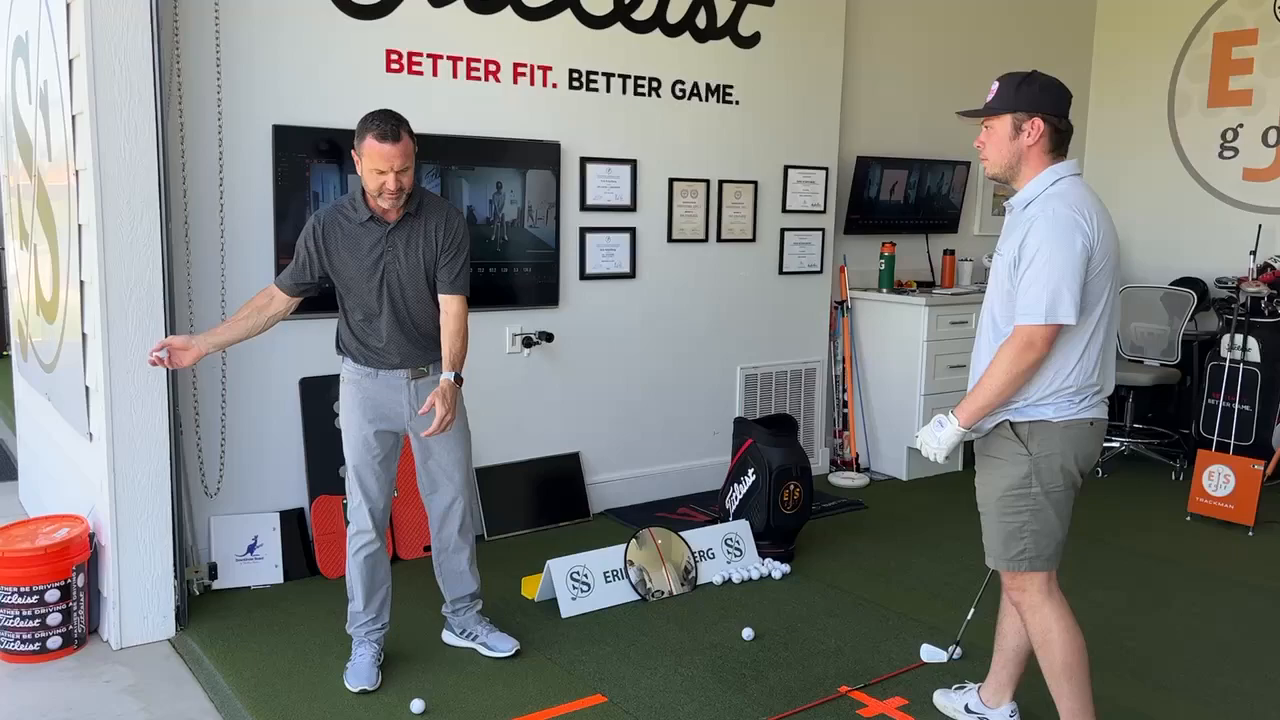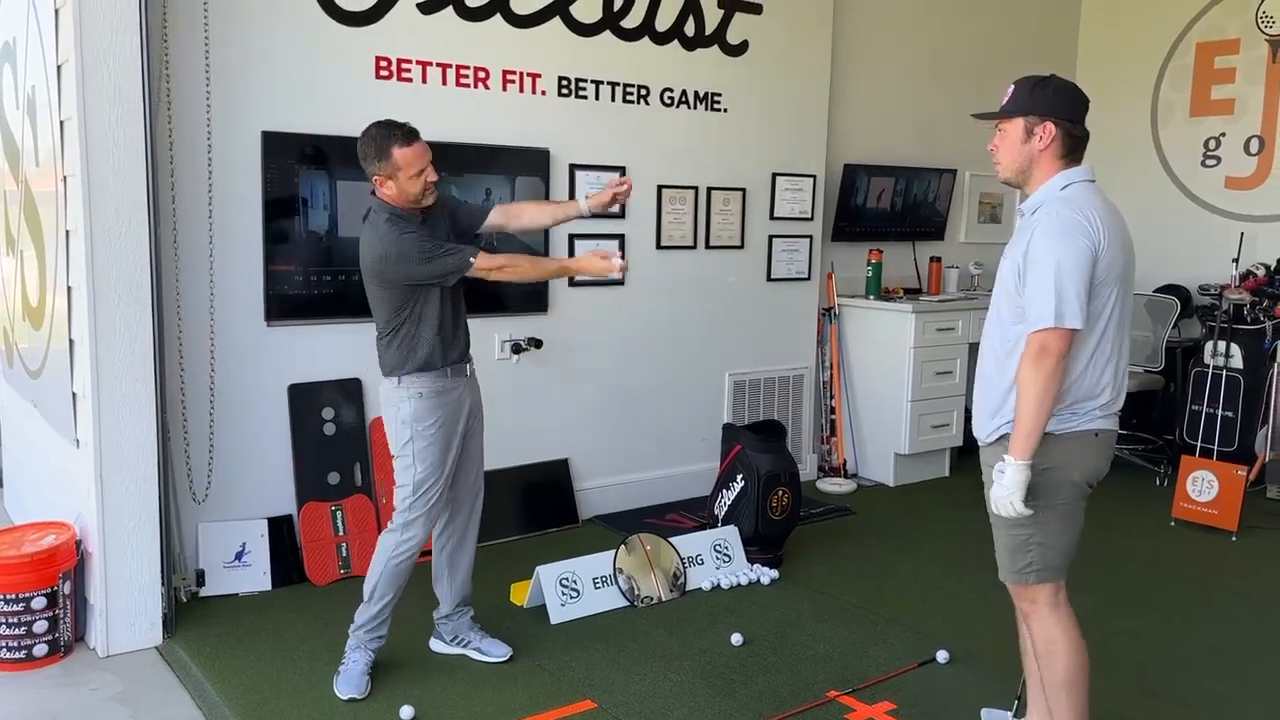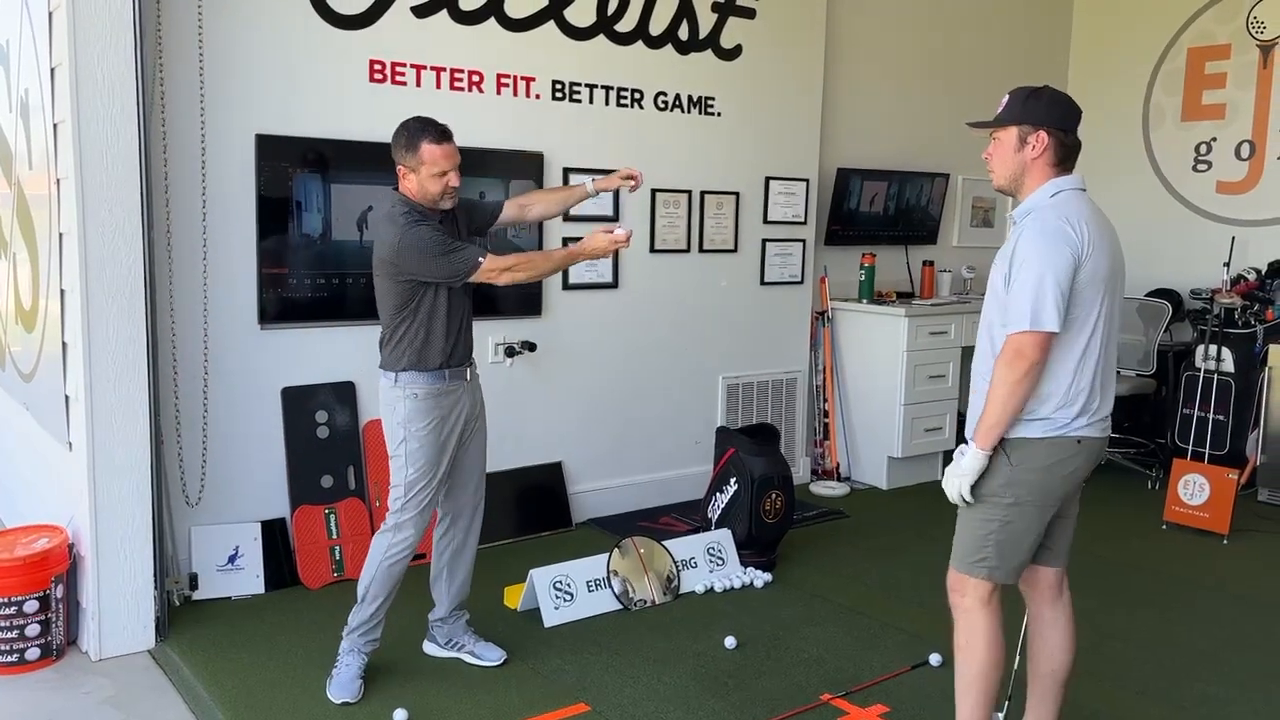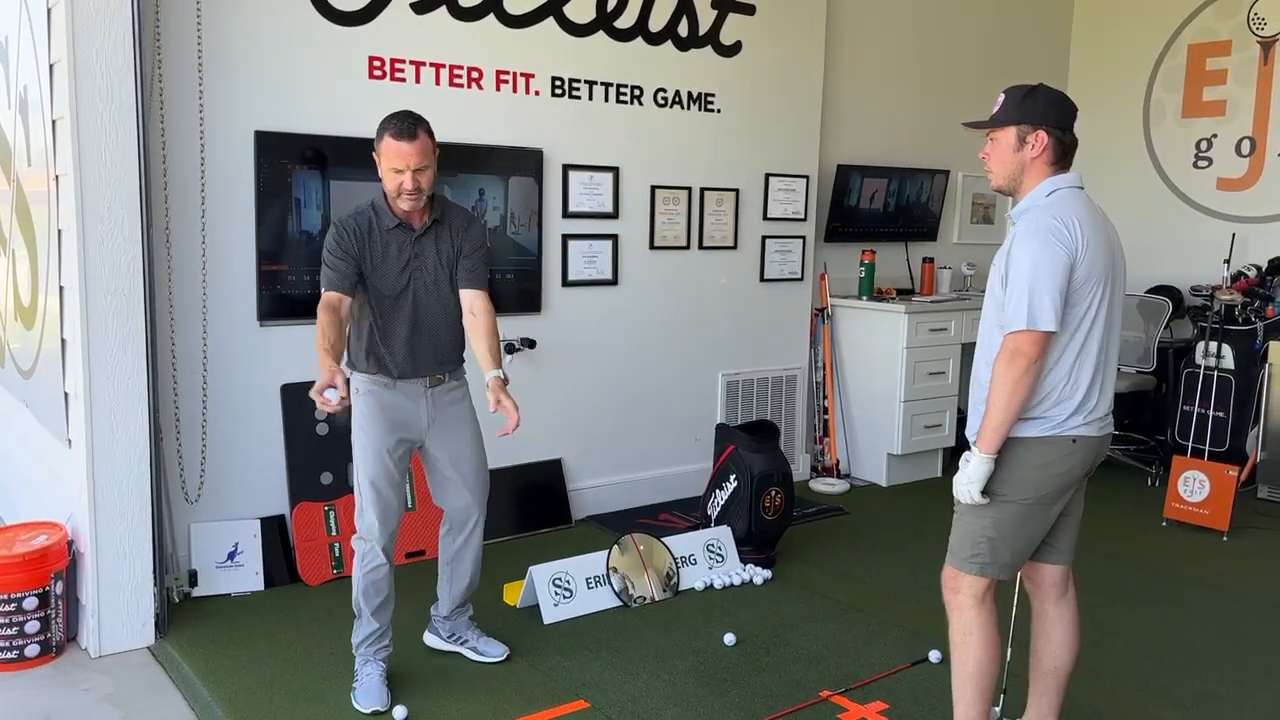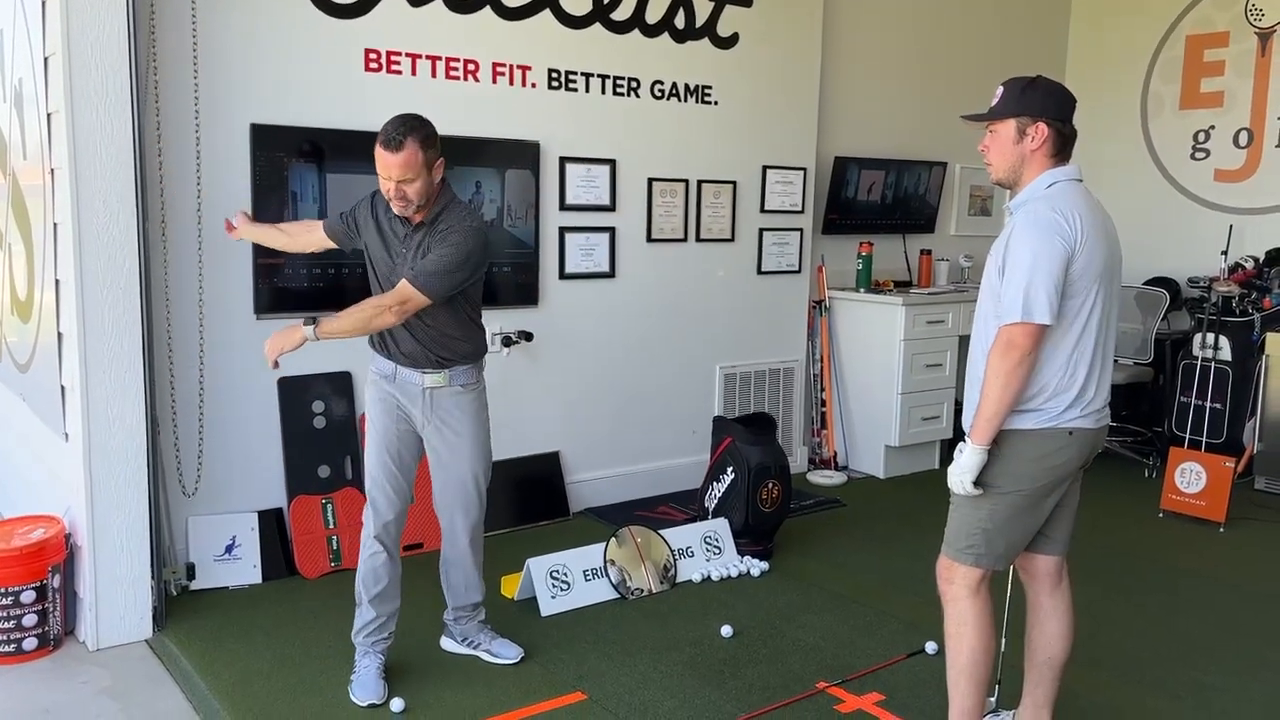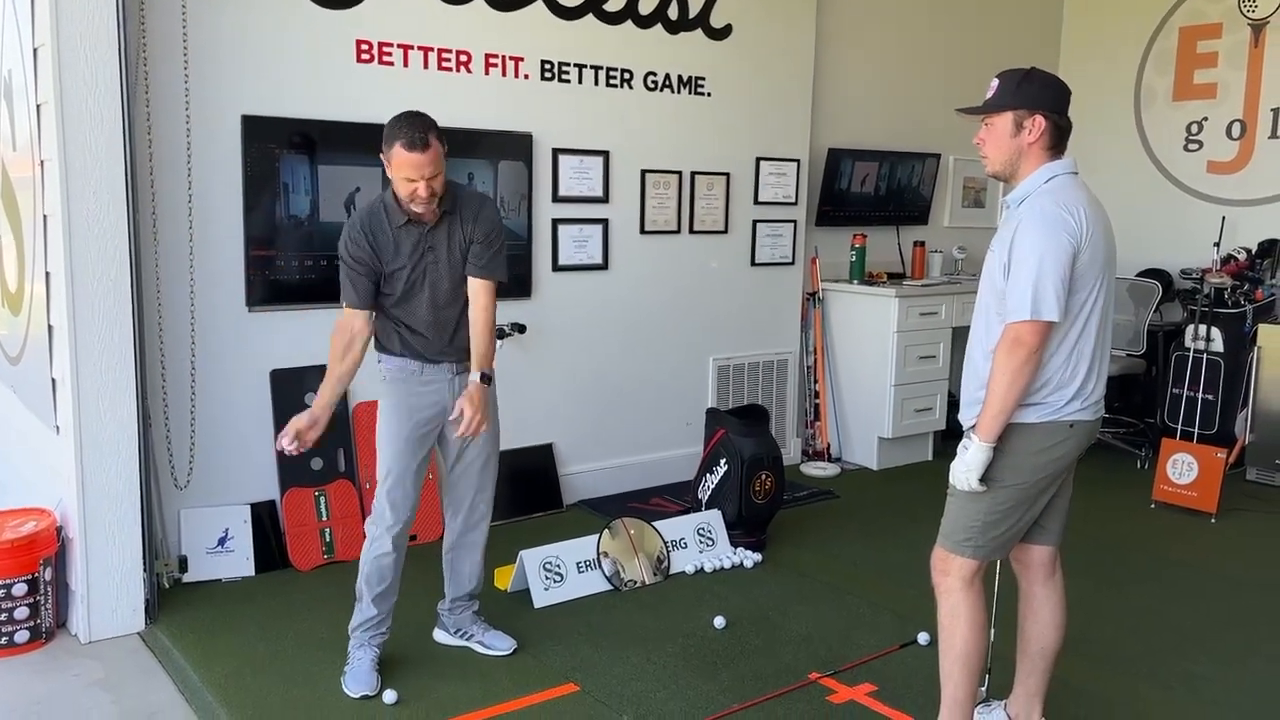
dt=0.7s
person 1, frame 1
left shoulder: (1057, 214)
right shoulder: (1044, 206)
left elbow: (1032, 342)
left wrist: (957, 421)
right wrist: (975, 419)
left hip: (1035, 431)
right hip: (1031, 425)
left knee: (1033, 583)
right knee: (1022, 572)
person 1, frame 2
left shoulder: (1061, 217)
right shoulder: (1073, 208)
left elbow: (1048, 347)
left wrist: (1018, 457)
left hip: (1044, 441)
right hip: (1042, 436)
left knee: (1039, 596)
right knee: (1030, 587)
person 1, frame 3
left shoulder: (1048, 224)
right shoulder: (1080, 217)
left elbow: (1025, 351)
left wrist: (974, 447)
left hip: (1030, 442)
right hip: (1066, 436)
left knee: (971, 590)
right knee: (1045, 585)
person 1, frame 4
left shoulder: (1044, 224)
right shoulder: (1085, 217)
left elbow: (1024, 350)
left wrist: (982, 451)
left hip: (1033, 442)
right hip: (1072, 434)
left knee: (966, 585)
right knee: (1050, 582)
person 1, frame 5
left shoulder: (1043, 215)
right shoulder: (1082, 209)
left elbow: (1019, 340)
left wrist: (976, 442)
left hip: (1028, 434)
right hip: (1067, 426)
left knee: (961, 576)
right knee: (1044, 573)
person 1, frame 6
left shoulder: (1044, 211)
right shoulder: (1067, 200)
left elbow: (1025, 337)
left wrist: (981, 438)
left hip: (1025, 427)
right hip: (1056, 420)
left knee: (954, 567)
right knee: (1036, 563)
person 2, frame 1
left shoulder: (446, 221)
right shoulder: (328, 225)
left elbow: (452, 309)
right elbow: (280, 297)
left wrist: (449, 381)
right wrist: (203, 344)
left hip: (433, 382)
right hip: (366, 384)
left knee: (452, 504)
right knee: (368, 517)
left ankle: (463, 618)
right ankle: (367, 638)
person 2, frame 2
left shoulder: (438, 207)
right shoulder: (389, 242)
left elbow: (506, 216)
right elbow: (492, 268)
left wrist: (586, 205)
right wrist: (577, 264)
left hip: (462, 379)
right hip: (419, 393)
left knee: (462, 510)
right knee: (413, 521)
left ankle: (452, 624)
right ankle: (361, 645)
person 2, frame 3
left shoulder: (449, 209)
right shoulder: (405, 236)
left elbow: (521, 208)
right elbow: (501, 272)
left wrist: (594, 186)
right wrist: (582, 250)
left hip: (462, 384)
right hip: (418, 393)
left knee: (463, 513)
right knee: (406, 523)
left ankle: (448, 628)
right ankle: (355, 647)
person 2, frame 4
left shoulder: (465, 227)
right shoulder: (354, 229)
left elbow: (475, 307)
right elbow: (335, 307)
left wrist: (494, 377)
right wrist: (329, 369)
left hip: (447, 390)
right hip: (377, 392)
left knee: (468, 509)
right knee: (377, 529)
left ankle: (451, 622)
right ankle: (370, 656)
person 2, frame 5
left shoulder: (464, 232)
right shoulder: (372, 209)
left elbow: (393, 308)
right elbow: (317, 234)
left wrist: (307, 331)
right wrist: (254, 231)
left hip: (455, 386)
right hip: (390, 380)
left knee: (462, 513)
right knee: (383, 517)
left ankle: (465, 626)
right ankle: (370, 648)
person 2, frame 6
left shoulder: (477, 213)
right shoulder: (365, 229)
left elbow: (481, 304)
right elbow: (354, 324)
left wrist: (478, 381)
right wrist: (322, 406)
left hip: (472, 376)
right hip: (406, 378)
left knee: (472, 505)
right knee: (391, 512)
left ankle: (458, 616)
right ankle: (366, 640)
